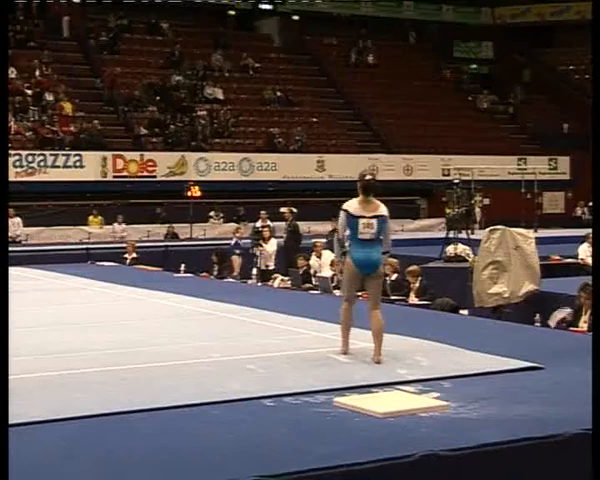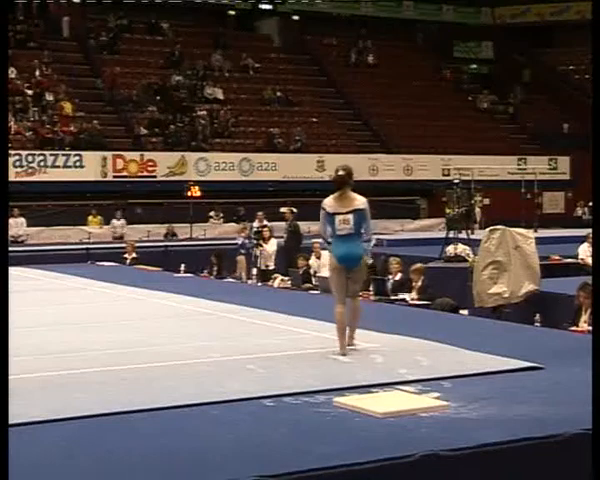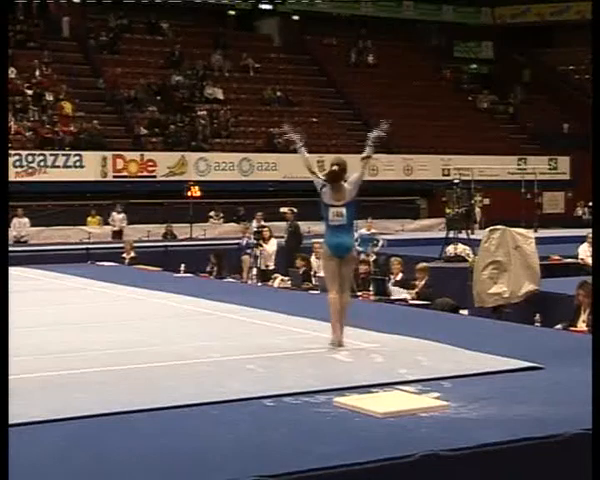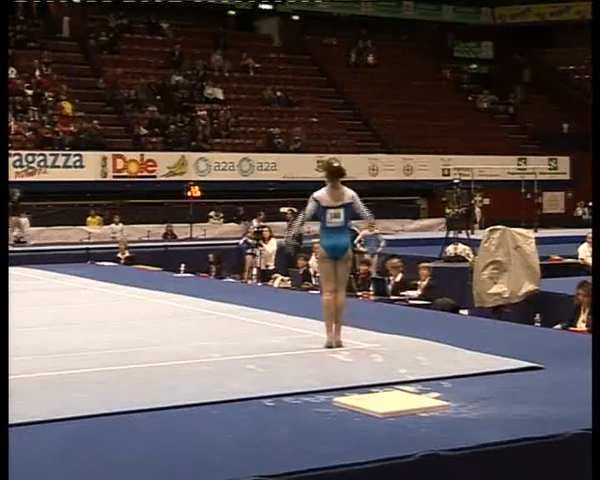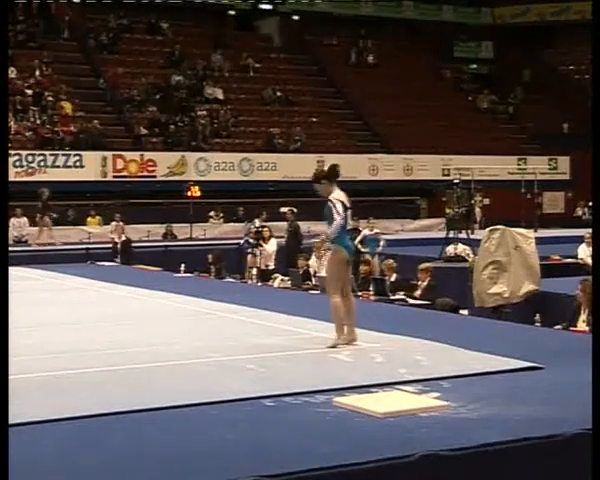
dt=0.5s
person 1, frame 1
left shoulder: (348, 206)
right shoulder: (382, 208)
left elbow: (340, 236)
right elbow: (386, 238)
left wrist: (339, 257)
right wrist: (383, 256)
left hip: (355, 259)
right hip: (374, 260)
left knee: (347, 302)
right knee: (375, 308)
left ankle: (344, 345)
right ankle: (377, 353)
person 1, frame 2
left shoulder: (327, 203)
right shoulder: (361, 201)
left elbow: (324, 232)
right elbow: (367, 230)
left hip: (338, 254)
right hip: (356, 253)
left knee: (340, 302)
right knee: (354, 297)
left ankle: (342, 345)
right ankle: (350, 337)
person 1, frame 3
left shoulder: (323, 190)
right shoulder: (350, 189)
left elbow: (310, 168)
right elbow: (363, 165)
left wrist: (299, 144)
right wrist: (372, 140)
left hip: (330, 245)
right hip: (347, 245)
left knee: (334, 291)
right knee: (344, 290)
left ankle: (336, 332)
right ankle: (339, 332)
person 1, frame 4
left shoulder: (318, 196)
right shoulder: (350, 194)
left elbow: (305, 216)
right elbow: (365, 214)
left wrist: (295, 229)
left hip: (326, 244)
right hip: (344, 244)
left knee: (327, 291)
right knee: (340, 291)
left ankle: (330, 335)
right ankle: (337, 335)
person 1, frame 5
left shoulder: (334, 198)
right shoulder: (341, 196)
left elbow: (338, 222)
left wrist: (324, 238)
right wrist: (327, 239)
left hip: (339, 247)
right hip: (346, 246)
left knee: (334, 293)
right knee: (346, 292)
left ankle: (340, 336)
right ankle: (350, 333)
